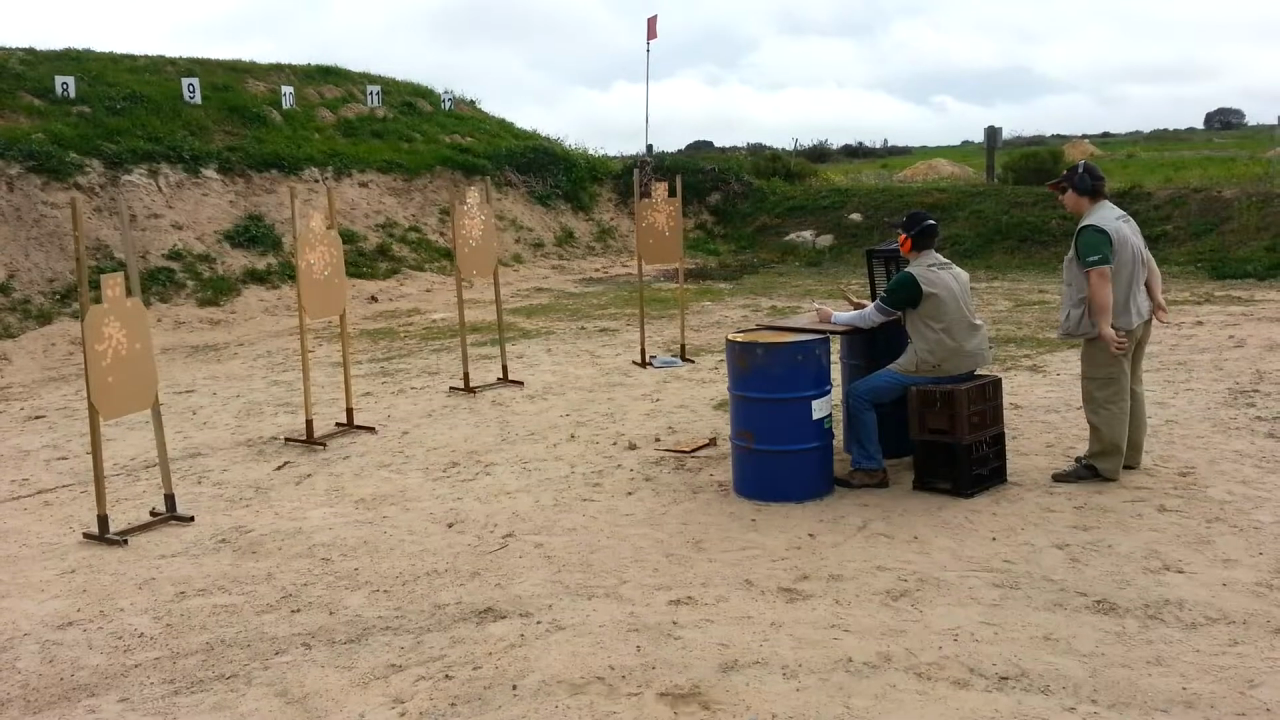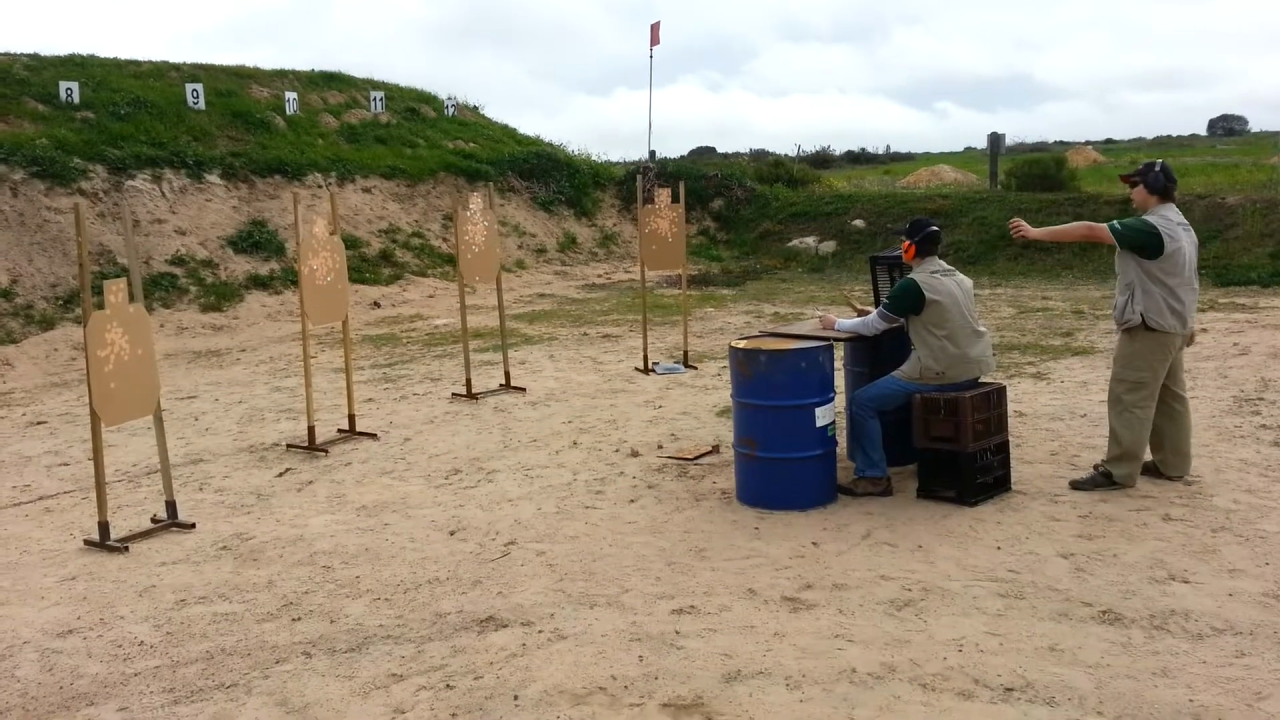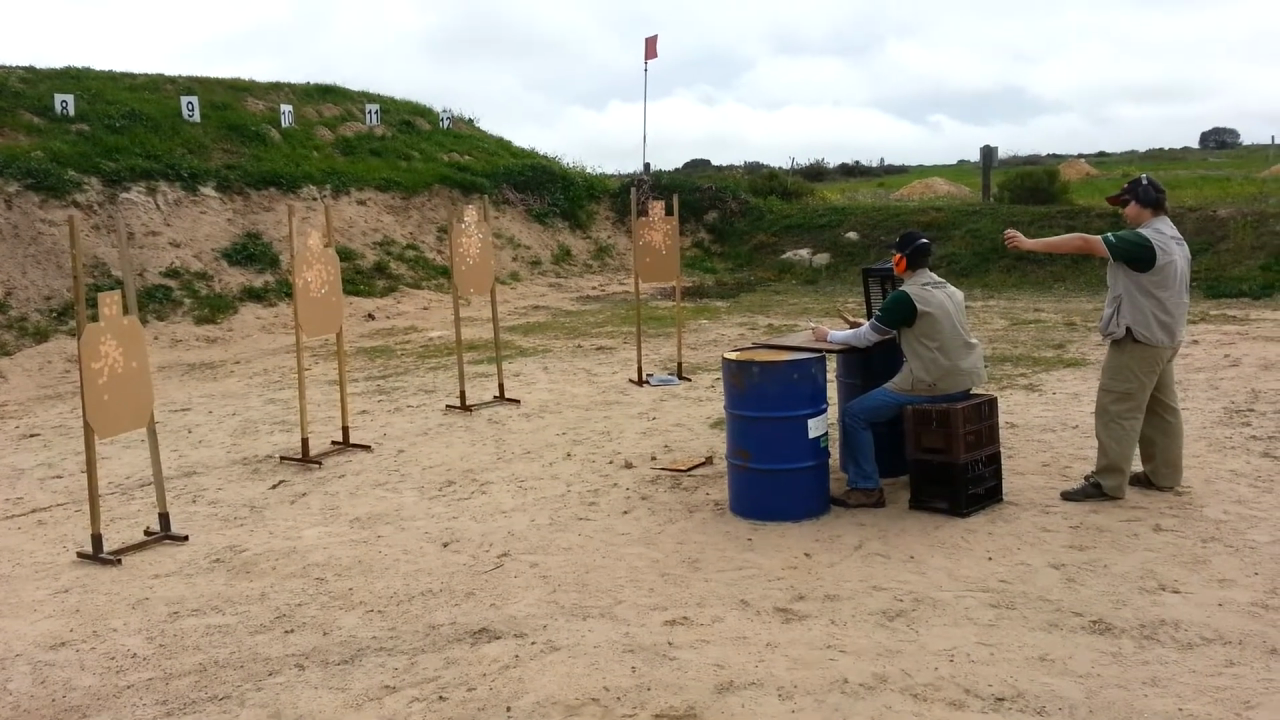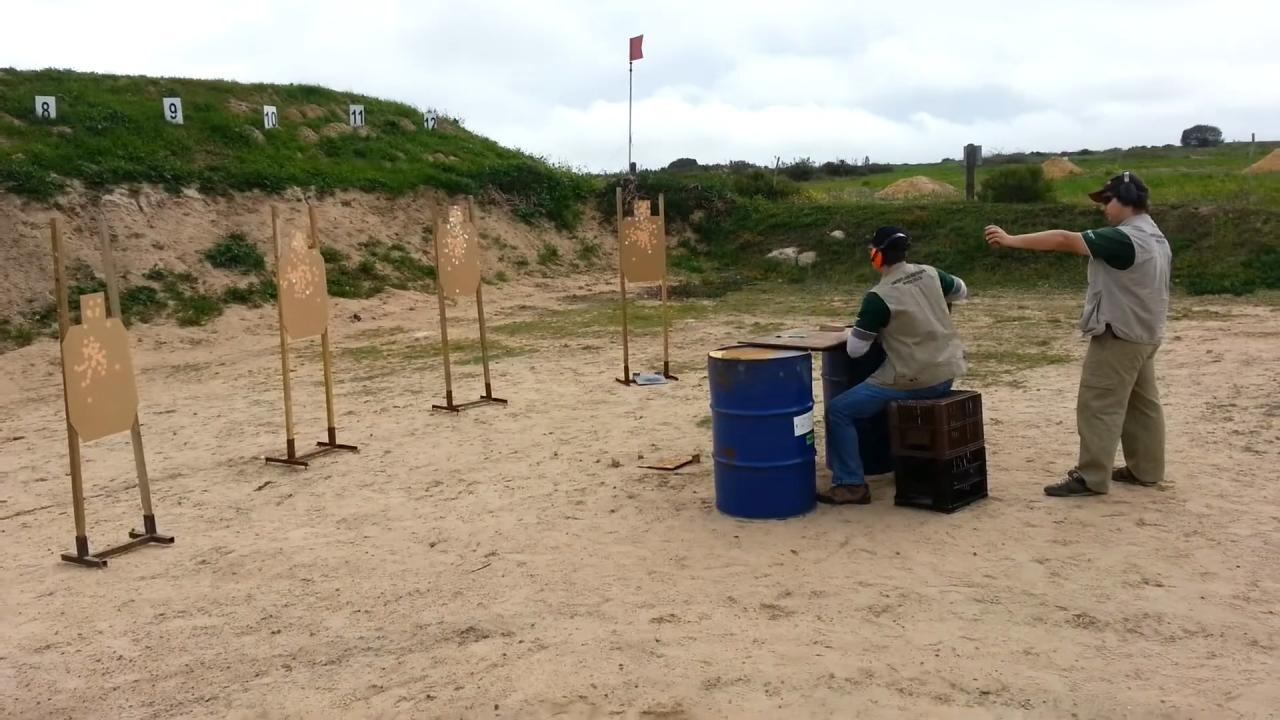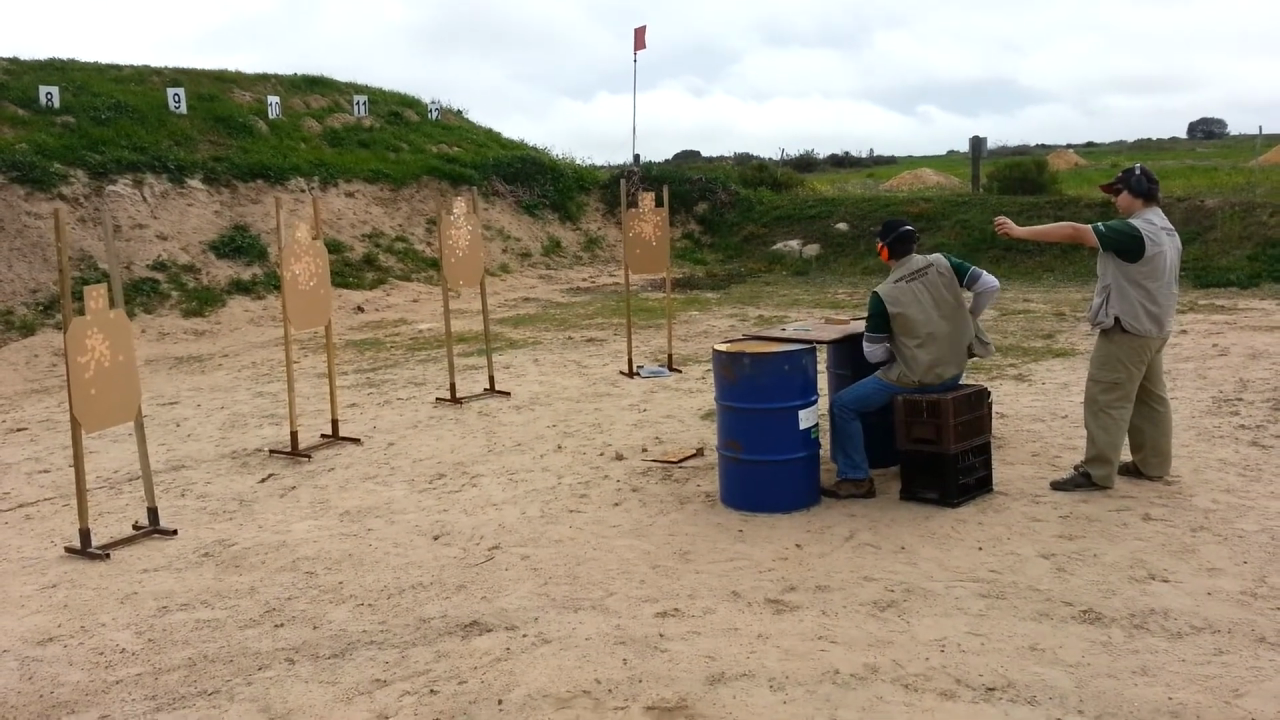
dt=1s
person 1, frame 1
left shoulder: (1092, 229)
right shoulder: (1121, 218)
left elbow: (1100, 280)
right elbow: (1149, 264)
left wrist: (1104, 326)
right wrist: (1156, 298)
left hip: (1112, 326)
right hip: (1133, 319)
left knee: (1105, 394)
right knee: (1127, 389)
left ankle: (1102, 463)
right ankle: (1127, 454)
person 1, frame 2
left shoulder: (1150, 227)
right shoulder: (1180, 226)
left elbow: (1090, 231)
left wrist: (1036, 233)
right wrist: (1186, 325)
left hip: (1150, 327)
right hip: (1172, 325)
left knee: (1130, 398)
right knee: (1169, 395)
left ankle: (1119, 470)
right ankle: (1172, 462)
person 1, frame 3
left shoulder: (1144, 240)
right shoulder: (1173, 239)
left elbow: (1083, 243)
left wrist: (1029, 244)
left hip: (1139, 340)
right hip: (1162, 338)
left knee: (1118, 410)
right knee: (1160, 407)
left ankle: (1108, 482)
right ankle: (1163, 474)
person 1, frame 4
left shoulder: (1125, 238)
right shoulder: (1155, 237)
left elbow: (1064, 240)
left wrist: (1011, 240)
left hip: (1119, 336)
right hip: (1143, 334)
left knee: (1100, 405)
right knee: (1142, 403)
left ankle: (1091, 477)
right ankle: (1146, 468)
person 1, frame 5
left shoulder: (1135, 231)
right shoulder: (1165, 230)
left elbow: (1074, 232)
left wrist: (1020, 231)
left hip: (1128, 329)
right hip: (1152, 328)
left knee: (1107, 400)
right knee: (1150, 397)
left ankle: (1097, 472)
right ankle: (1152, 463)
person 2, frame 1
left shoulder: (910, 278)
right shoulder: (953, 271)
left elbow: (870, 320)
left wrist: (833, 316)
right wrist: (877, 307)
left hip: (937, 365)
right hip: (968, 361)
left knee: (858, 395)
left ankle: (870, 469)
person 2, frame 2
left shoulder: (912, 284)
right shoulder: (958, 278)
left elbow: (873, 327)
left wrist: (836, 323)
right wrist: (879, 314)
left hip: (940, 373)
right hip: (972, 369)
left knee: (862, 402)
left ankle: (874, 477)
person 2, frame 3
left shoulder: (905, 296)
right shoulder: (948, 289)
left elbow: (866, 338)
left wrist: (829, 335)
right wrist: (872, 326)
left hip: (933, 385)
right hip: (964, 380)
left knee: (854, 414)
left ankle: (866, 488)
person 2, frame 4
left shoulder: (879, 297)
right shoulder: (929, 274)
left elbow: (854, 349)
right elbow: (961, 291)
left wrist: (875, 329)
left hip: (912, 381)
right hip: (946, 375)
left knee: (838, 411)
left ankle: (851, 485)
person 2, frame 5
left shoulder: (884, 294)
right shoulder: (942, 263)
left elbow: (873, 353)
right elbow: (990, 285)
right wrist: (969, 317)
left hip: (915, 378)
right hip: (952, 372)
left knee: (843, 405)
left ankle: (856, 479)
